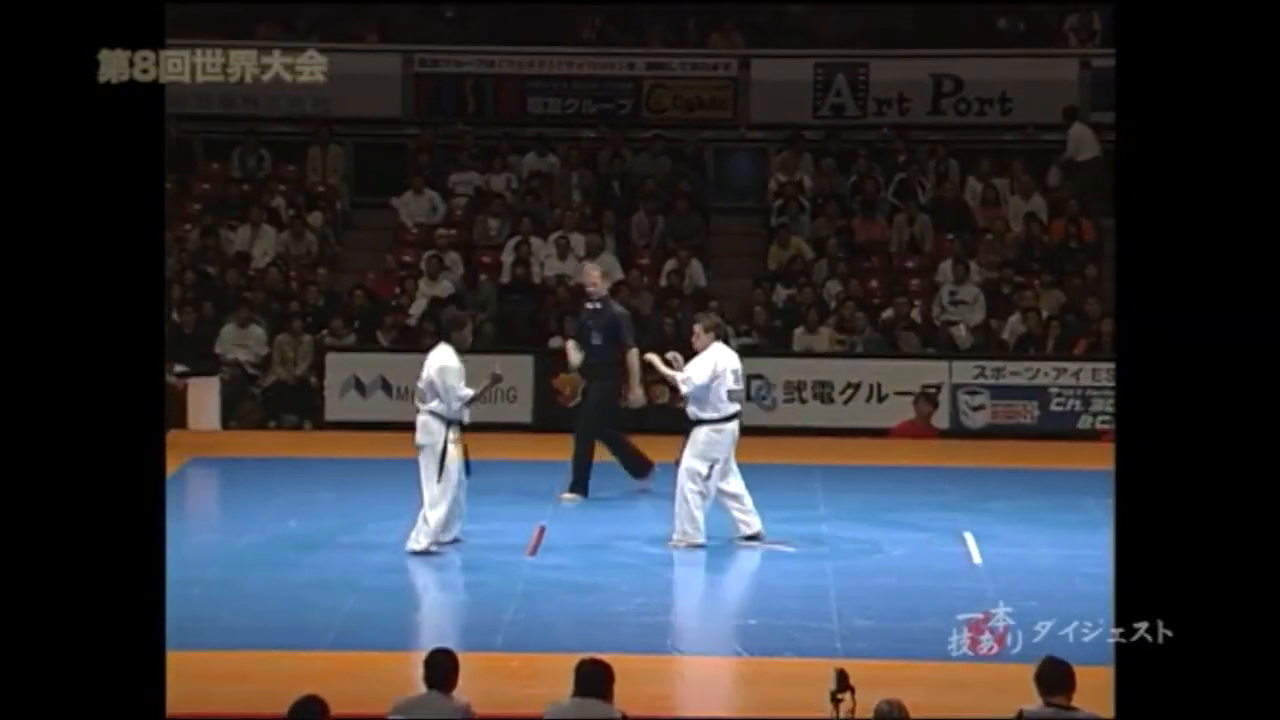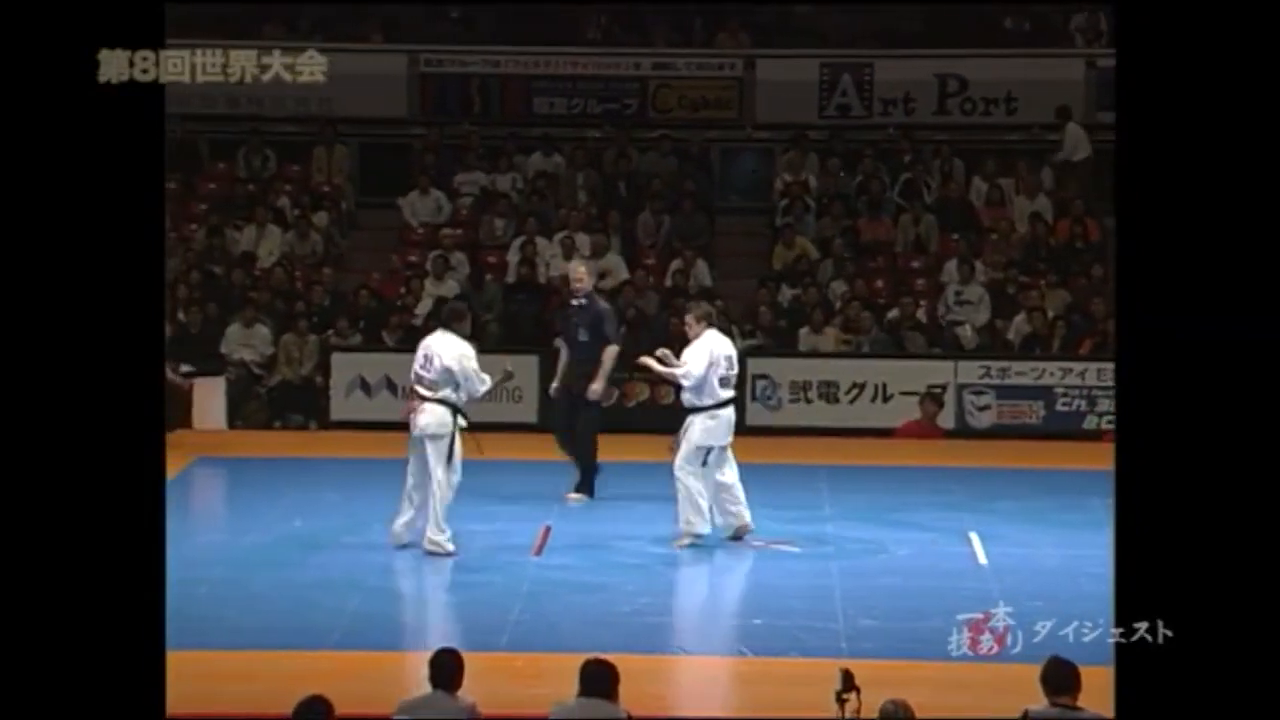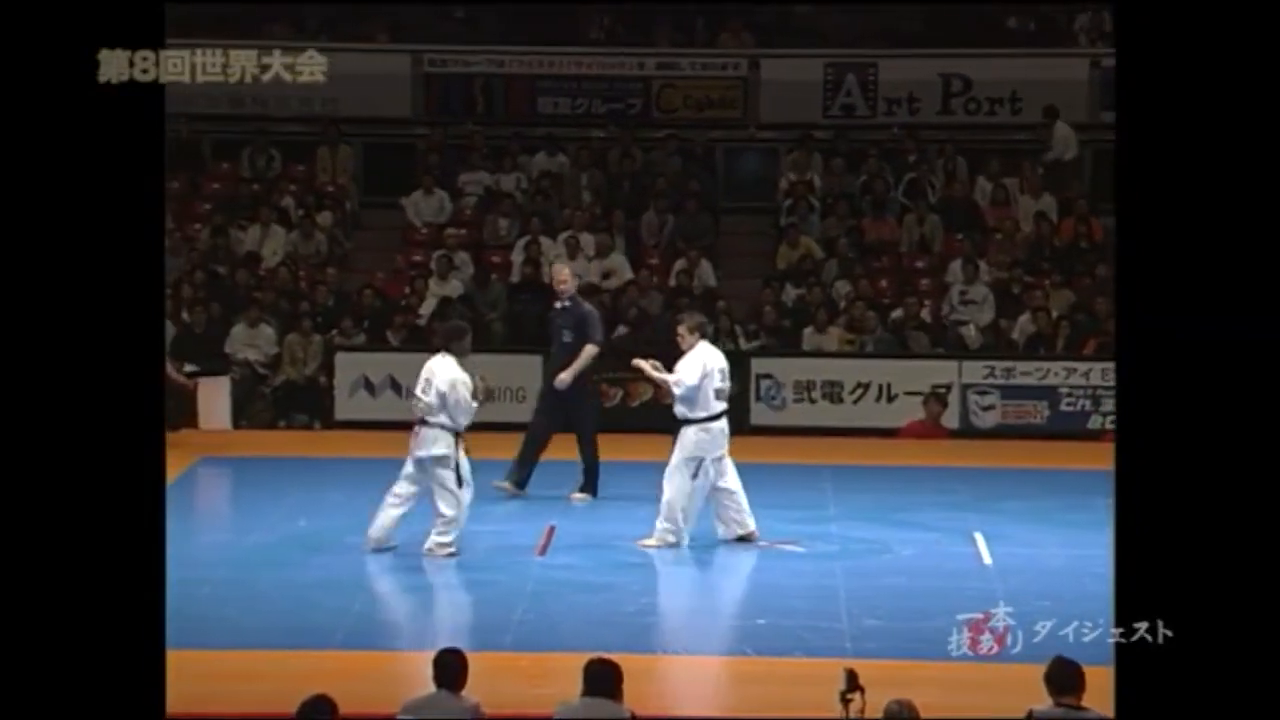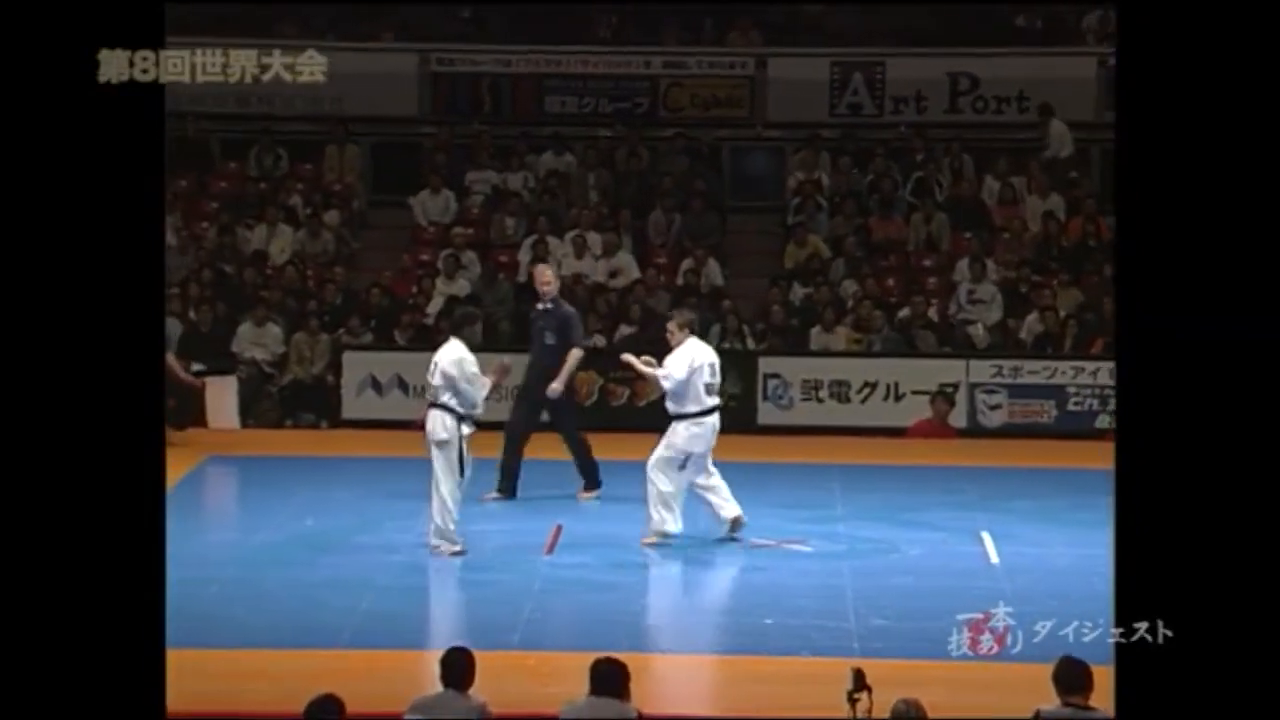
dt=0.2s
person 1, frame 1
left shoulder: (445, 355)
right shoulder: (446, 362)
right elbow: (459, 401)
right wrist: (489, 385)
left hip: (444, 428)
right hip: (438, 429)
left knee: (454, 483)
right knee: (441, 487)
left ankle: (445, 532)
right ankle: (420, 541)
person 1, frame 2
left shoulder: (427, 342)
right shoulder: (461, 349)
left elbow: (416, 379)
right elbow: (476, 388)
right wrist: (502, 380)
left hip: (422, 412)
right hip: (443, 418)
left knee: (418, 477)
right knee: (444, 478)
left ankle: (402, 531)
right ankle: (436, 539)
person 1, frame 3
left shoulder: (433, 364)
right shoulder: (457, 377)
right elbow: (461, 417)
right wrist: (477, 397)
left hip: (423, 434)
right hip: (441, 440)
left knee: (405, 489)
right knee: (458, 494)
left ankle: (377, 536)
right ankle: (439, 544)
person 1, frame 4
left shoulder: (448, 350)
right shoulder: (461, 356)
right elbow: (475, 395)
left wrist: (489, 379)
right wrist: (497, 377)
left hip: (441, 419)
right hip: (448, 423)
left knee: (450, 479)
right knee: (448, 482)
left ankle: (441, 534)
right ankle: (444, 540)
person 2, frame 1
left shoulder: (617, 313)
right shoulder: (587, 312)
left elbow: (631, 350)
right elbow: (572, 340)
left wrist: (636, 385)
right wrist: (572, 353)
left hip: (606, 380)
right hip: (592, 379)
left knee: (585, 432)
right knee: (606, 433)
left ankle: (578, 488)
right ankle: (643, 467)
person 2, frame 2
left shoulder: (601, 309)
right shoulder: (571, 309)
left elbow: (612, 346)
left wrist: (600, 380)
right wrist: (558, 377)
left hip: (590, 378)
right hip: (572, 377)
left knee: (585, 432)
right knee: (563, 430)
left ankle: (585, 487)
right ankle: (588, 469)
person 2, frame 3
left shoulder: (587, 312)
right shoulder: (555, 311)
left elbow: (593, 346)
left wrist: (571, 373)
left hip: (578, 382)
right hip: (554, 379)
left knee: (585, 435)
right knee: (538, 430)
left ankle: (589, 488)
right ankle: (516, 481)
person 2, frame 4
left shoulder: (567, 314)
right shoulder: (536, 313)
left elbow: (578, 350)
left wrist: (561, 380)
left hip: (556, 384)
right hip: (533, 380)
left knee: (571, 435)
right knee: (515, 432)
left ankle: (592, 484)
right ankle: (506, 488)
person 3, frame 1
left shoulder: (710, 357)
right shoulder: (730, 356)
left elbow: (688, 384)
left wrist: (660, 366)
right wrist: (681, 367)
left hip: (711, 430)
right hip: (725, 426)
left knee: (690, 479)
right knee: (728, 482)
left ankle: (689, 535)
right ankle: (751, 528)
person 3, frame 2
left shoulder: (704, 345)
right shoulder: (724, 343)
left elbow: (689, 377)
left wrist: (656, 366)
right wrist: (673, 362)
left hip: (707, 417)
right hip: (721, 414)
left knee: (687, 470)
right knee: (722, 471)
left ankle: (694, 527)
right ankle: (739, 521)
person 3, frame 3
left shoulder: (698, 357)
right shoulder: (714, 355)
left elbow: (681, 386)
left wrist: (649, 372)
right wrist: (663, 373)
left hip: (700, 429)
right hip: (714, 426)
left knee: (678, 480)
right knee: (723, 480)
left ankle: (666, 535)
right ankle: (744, 528)
person 3, frame 4
left shoulder: (686, 353)
right shoulder: (706, 350)
left elbow: (669, 379)
left wrist: (638, 366)
right wrist: (654, 368)
left hip: (691, 424)
right hip: (705, 420)
left knee: (660, 469)
right knee: (702, 474)
left ankle: (663, 527)
right ankle: (732, 514)
